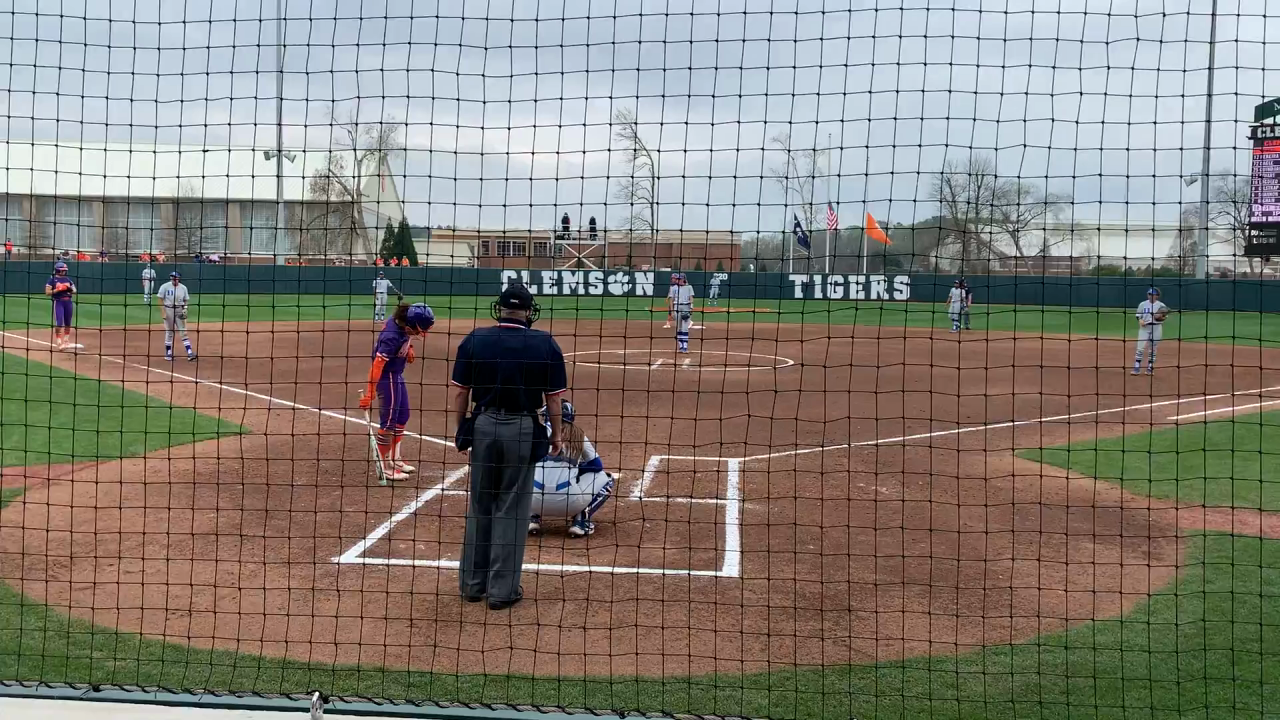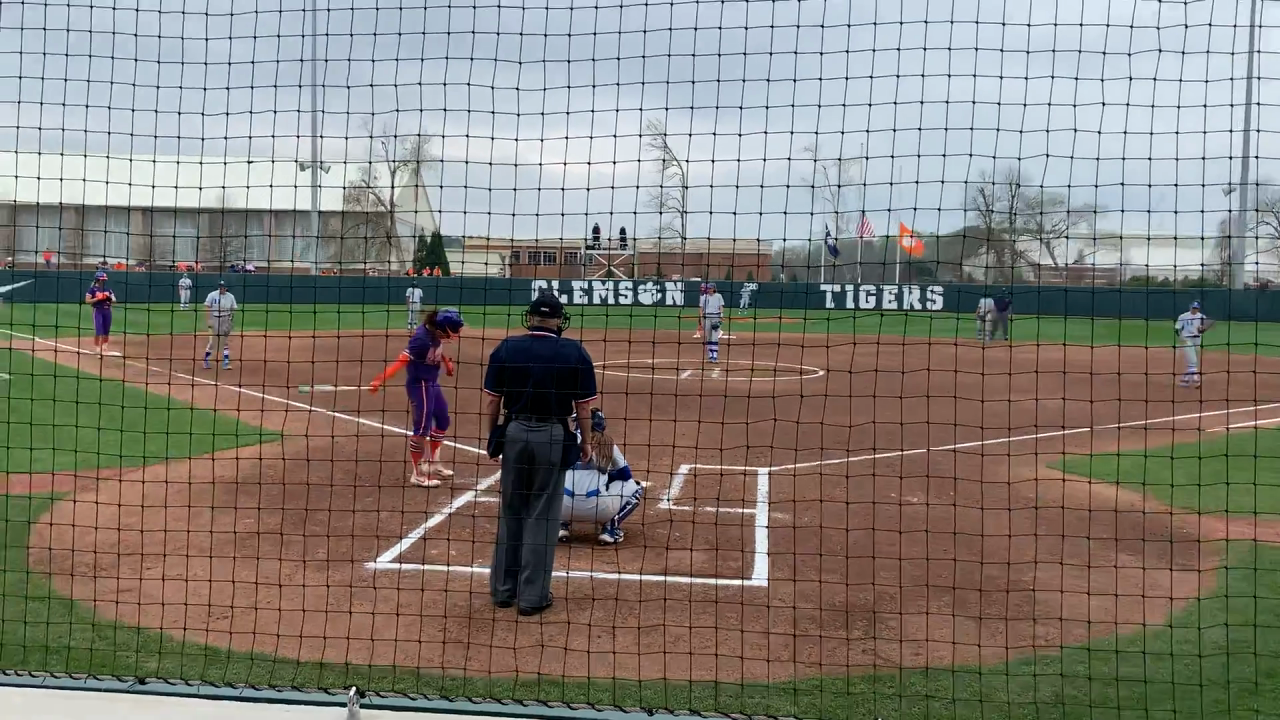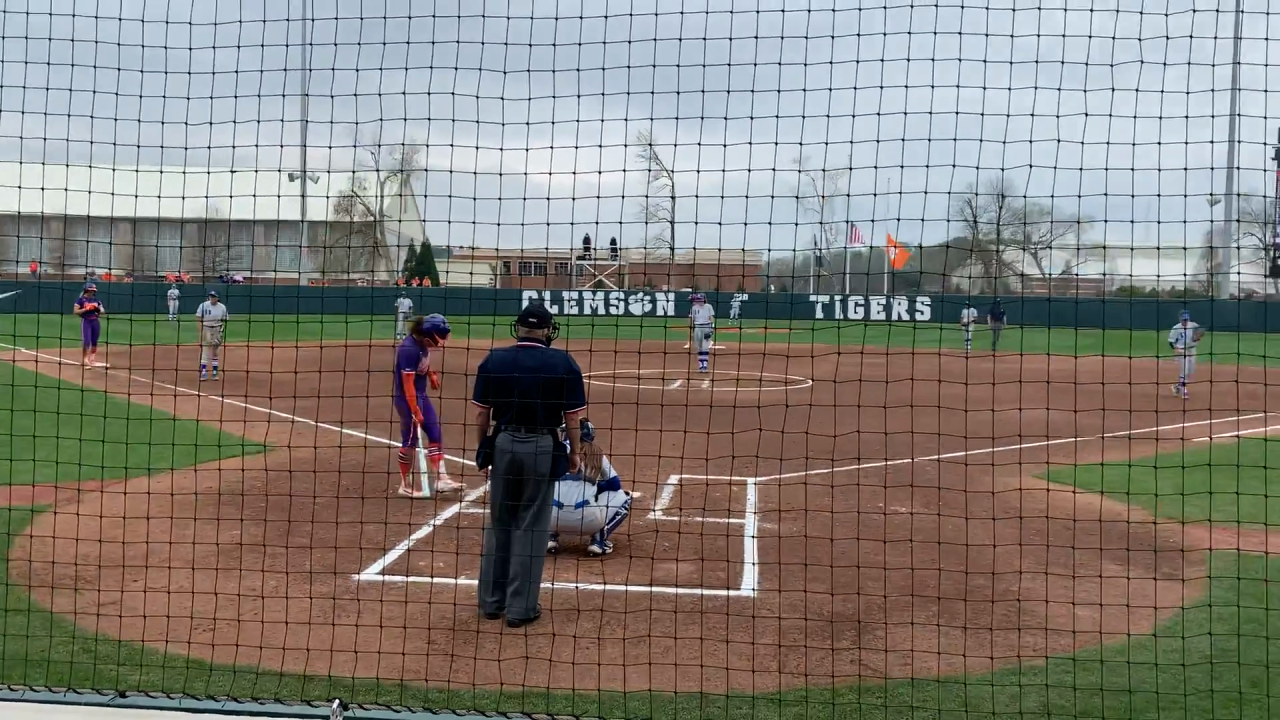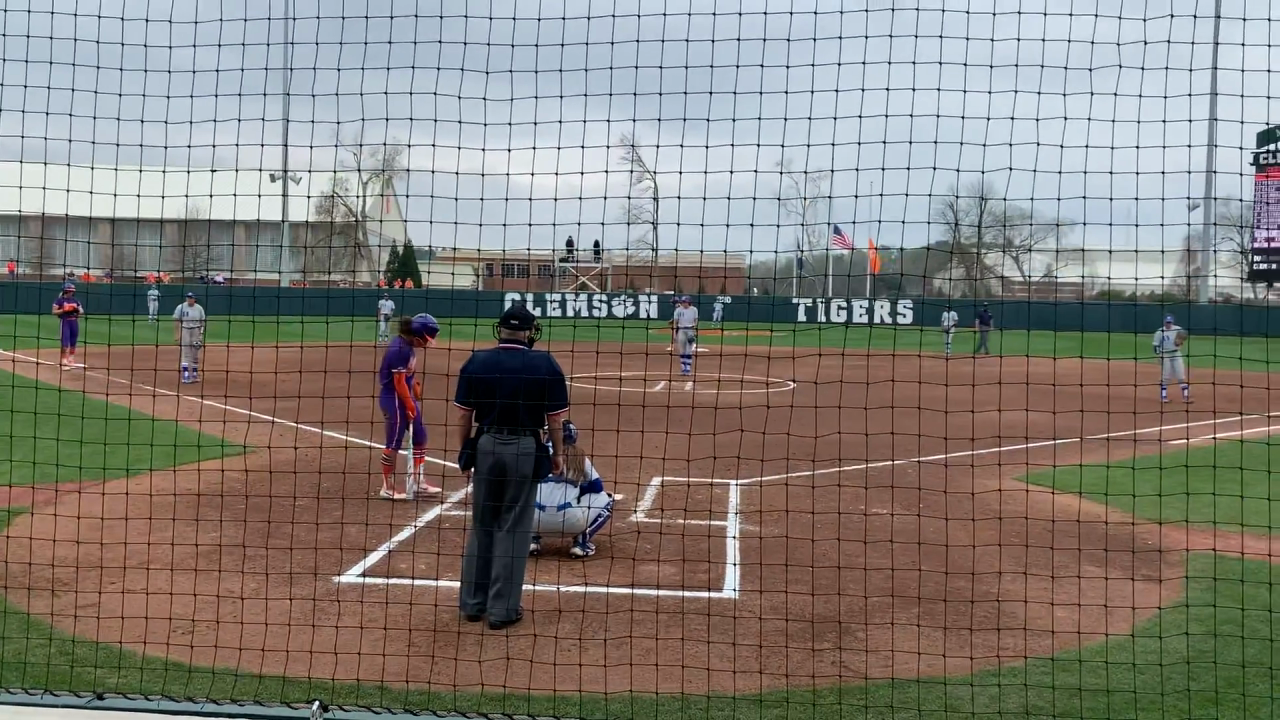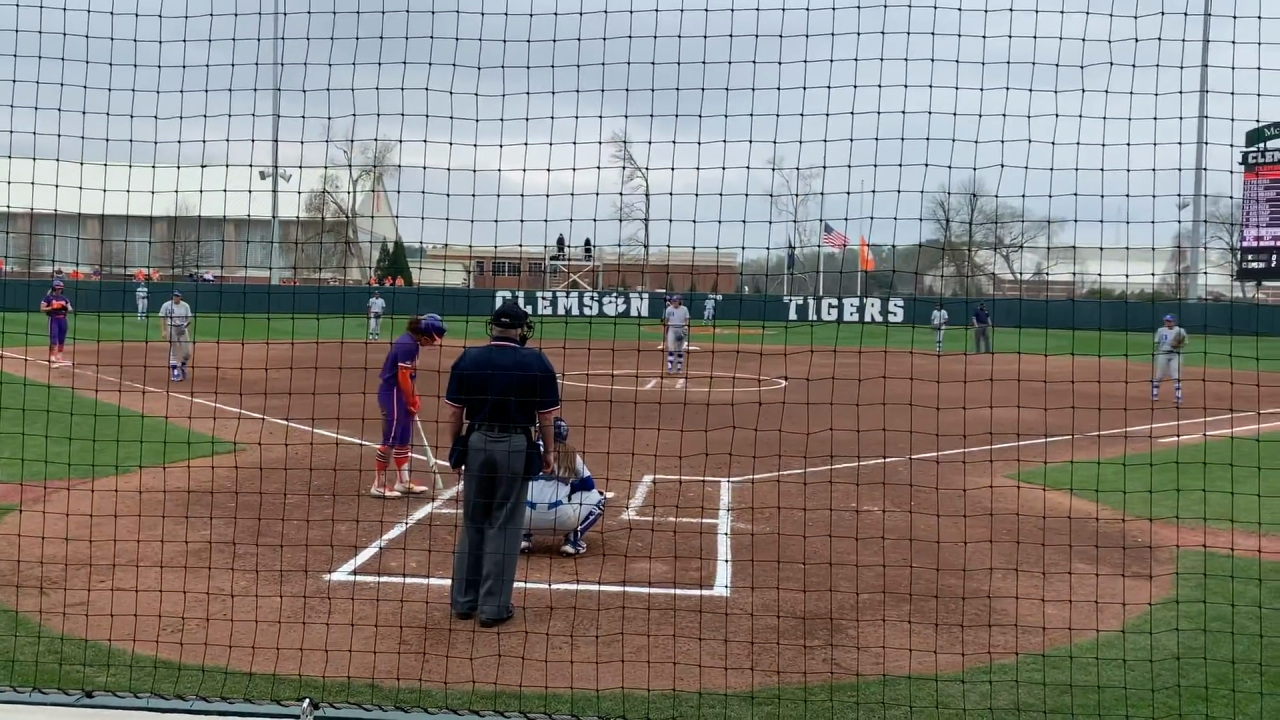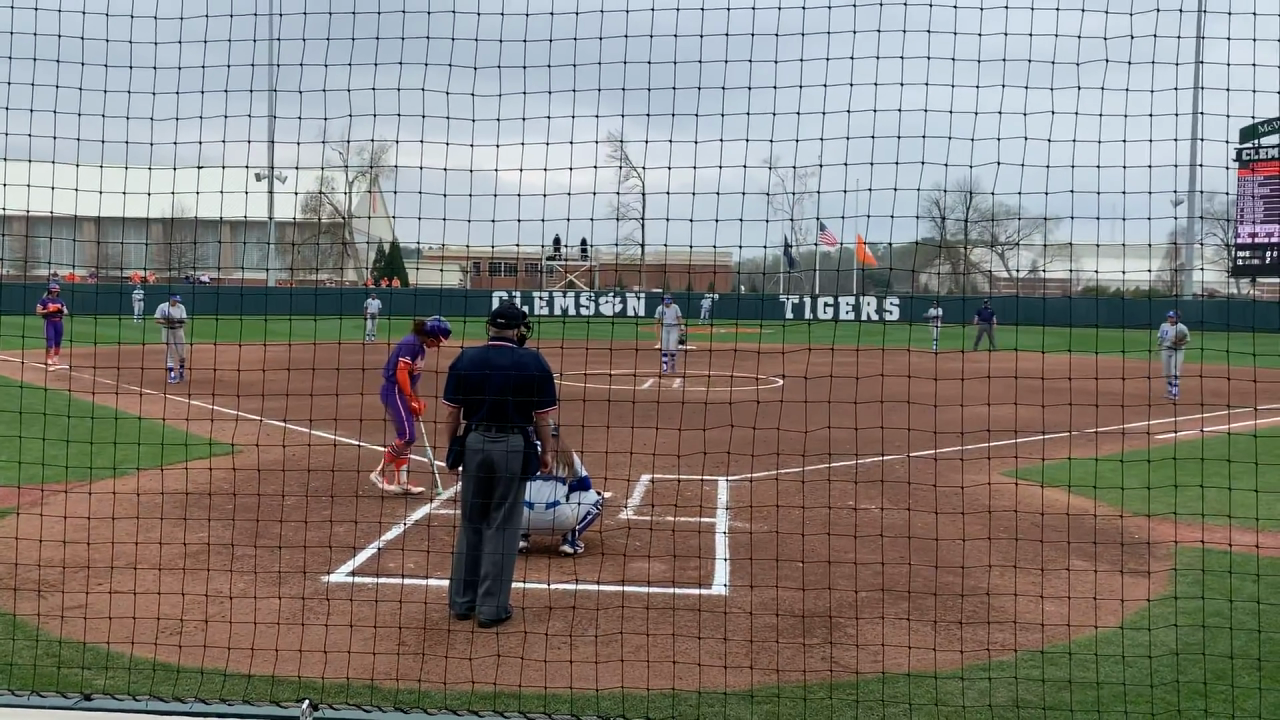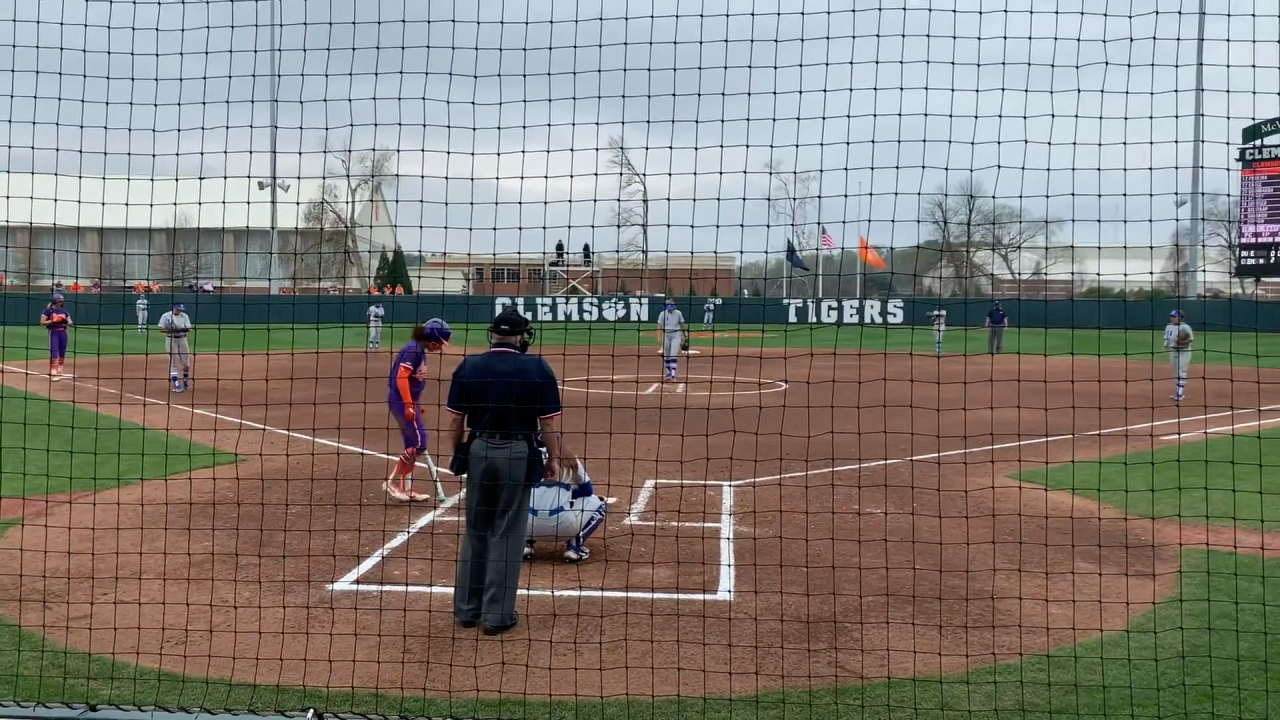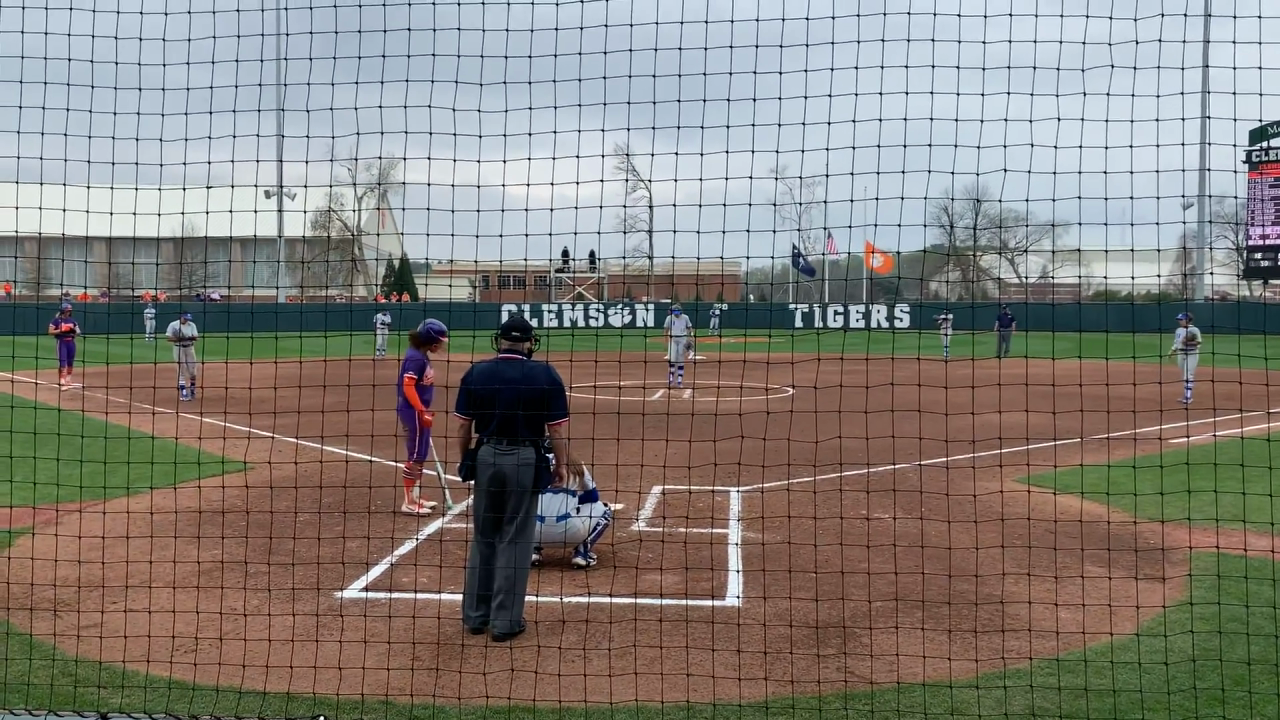
dt=0.4s
person 1, frame 1
left shoulder: (474, 340)
right shoulder: (544, 343)
left elbow: (460, 393)
right elbow: (553, 398)
left wrist: (460, 431)
right wrist: (556, 434)
left hip: (483, 426)
right hip: (522, 429)
left knee: (480, 505)
right knee: (512, 509)
left ankle: (473, 583)
right ankle: (502, 589)
person 1, frame 2
left shoulder: (506, 348)
right shoulder: (574, 352)
left elbow: (492, 401)
right elbow: (583, 406)
left wrist: (492, 438)
right wrist: (586, 442)
left hip: (514, 433)
right hip: (554, 436)
left knee: (510, 511)
right knee: (543, 514)
left ankle: (503, 588)
right ankle: (533, 595)
person 1, frame 3
left shoulder: (494, 359)
right shoulder: (562, 362)
left elbow: (481, 413)
right elbow: (572, 416)
left wrist: (482, 450)
right wrist: (574, 452)
left hip: (503, 444)
right hip: (542, 447)
left knee: (499, 522)
right knee: (531, 526)
left ankle: (491, 600)
right ankle: (520, 606)
person 1, frame 4
left shoulder: (476, 361)
right shoulder: (545, 364)
left elbow: (463, 415)
right elbow: (554, 418)
left wrist: (465, 452)
right wrist: (557, 453)
left hip: (485, 446)
right hip: (525, 449)
left knee: (481, 524)
right knee: (514, 528)
left ankle: (473, 602)
right ankle: (502, 609)
person 1, frame 5
left shoulder: (468, 359)
right shoulder: (536, 361)
left elbow: (454, 412)
right elbow: (545, 416)
left wrist: (456, 449)
right wrist: (548, 451)
left hip: (476, 444)
right hip: (516, 447)
left knee: (472, 522)
right knee: (505, 526)
left ankle: (464, 600)
right ankle: (493, 606)
person 1, frame 6
left shoulder: (465, 359)
right shoulder: (533, 362)
left elbow: (452, 412)
right elbow: (543, 416)
left wrist: (453, 449)
right wrist: (546, 452)
left hip: (475, 444)
right hip: (514, 447)
left knee: (470, 523)
right knee: (503, 526)
left ankle: (462, 601)
right ankle: (492, 607)
person 1, frame 7
left shoulder: (468, 366)
right shoulder: (537, 368)
left elbow: (455, 419)
right elbow: (549, 421)
left wrist: (457, 455)
right wrist: (553, 458)
left hip: (479, 451)
right hip: (518, 454)
left knee: (475, 531)
right knee: (508, 534)
left ankle: (467, 608)
right ankle: (497, 614)
person 1, frame 8
left shoulder: (476, 373)
right shoulder: (544, 374)
left elbow: (463, 425)
right elbow: (556, 428)
left wrist: (465, 461)
right wrist: (561, 464)
left hip: (486, 457)
right hip: (525, 460)
left knee: (482, 537)
right knee: (515, 539)
left ankle: (475, 615)
right ankle: (505, 621)
person 2, frame 1
left shoulder: (401, 322)
right shoulder: (392, 336)
right elbow: (377, 365)
left wrist: (409, 351)
right wrist: (369, 393)
left hip: (395, 375)
right hip: (387, 377)
left knee: (402, 416)
right knee: (389, 421)
left ankle: (394, 458)
right ankle: (385, 467)
person 2, frame 2
left shoulder: (434, 332)
right shoulder: (421, 339)
right elbow: (401, 361)
left wrist: (446, 360)
right wrist: (380, 380)
left hip: (432, 382)
right hip: (419, 385)
left knee: (443, 421)
right knee: (421, 429)
left ankle: (433, 464)
right ankle: (418, 474)
person 2, frame 3
left shoulder: (422, 343)
right shoulder: (410, 349)
right elbow: (408, 384)
left wrist: (432, 373)
right wrist: (415, 411)
left hip: (421, 393)
right hip: (408, 398)
left knee: (435, 436)
right knee: (410, 441)
left ankle: (442, 479)
right ankle: (406, 486)
person 2, frame 4
left shoulder: (407, 344)
right shoulder: (400, 348)
right elbow: (399, 382)
left wrist: (415, 385)
right wrist: (410, 406)
left hip: (406, 397)
right hip: (394, 398)
left knee: (420, 438)
right knee: (394, 443)
left ankle: (418, 483)
right ankle: (387, 488)
person 2, frame 5
left shoulder: (412, 343)
right shoulder: (407, 345)
right elbow: (403, 377)
left wrist: (414, 397)
right wrist: (412, 401)
left hip: (400, 394)
right hip: (392, 394)
left knee: (404, 439)
right knee: (390, 440)
left ankle: (403, 482)
right ankle: (378, 485)
person 2, frame 6
left shoulder: (420, 346)
right shoulder: (411, 344)
right elbow: (401, 372)
left wrist: (417, 399)
right wrist: (411, 400)
left hip: (403, 394)
right hip: (394, 392)
left knee: (407, 438)
right knee: (407, 436)
left ankle: (400, 482)
right ankle: (380, 472)
person 2, frame 7
left shoulder: (419, 351)
right shoulder: (412, 349)
right elbow: (401, 377)
left wrist: (414, 405)
right wrist: (408, 405)
left hip: (409, 402)
right hip: (402, 401)
left knee: (415, 445)
right knee: (418, 444)
left ankle: (406, 489)
right ankle: (392, 481)
person 2, frame 8
left shoulder: (422, 356)
right shoulder: (415, 357)
right elbow: (408, 387)
right wrist: (422, 411)
left hip: (419, 410)
right hip: (413, 411)
left knee: (421, 456)
right knee: (415, 456)
left ankle: (415, 497)
right ankle: (409, 503)
